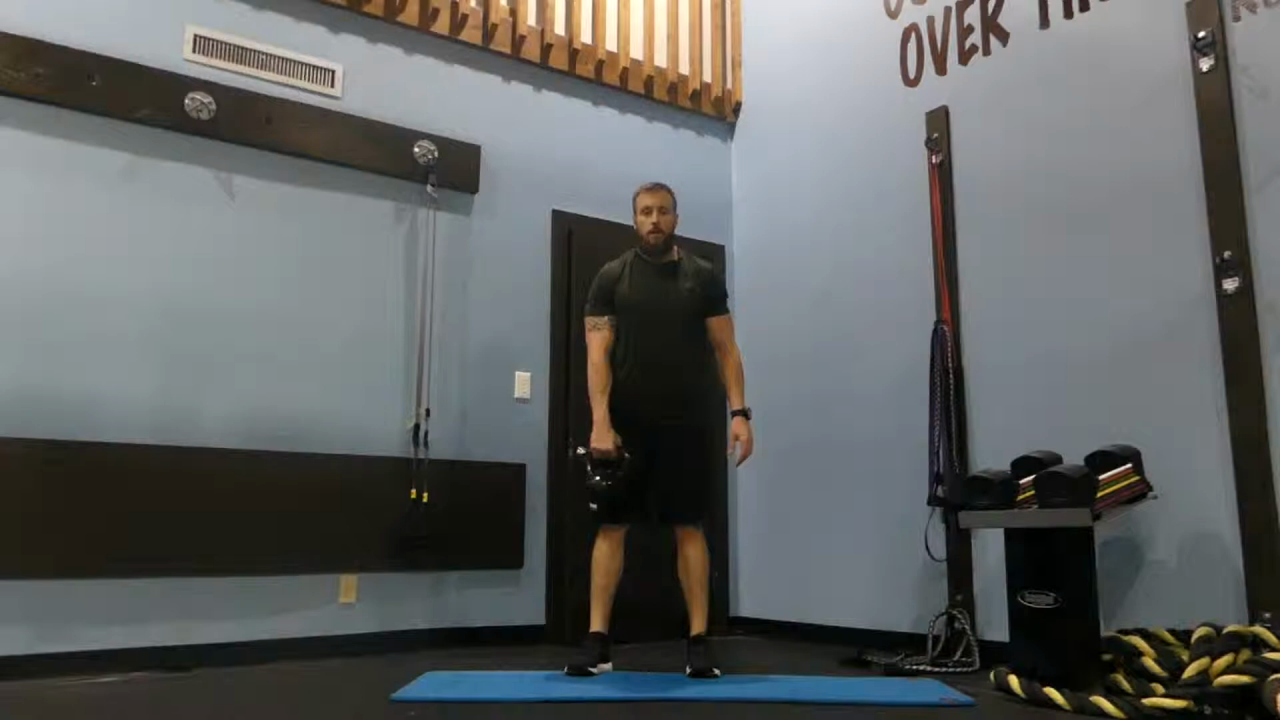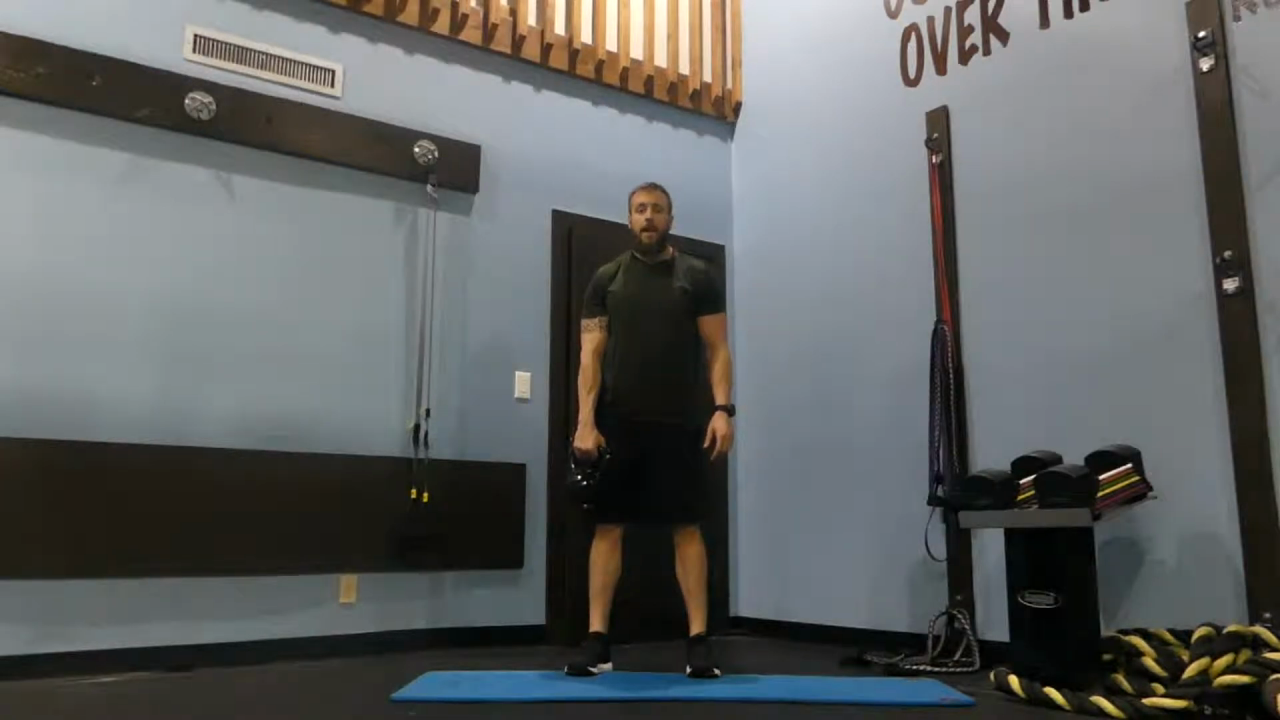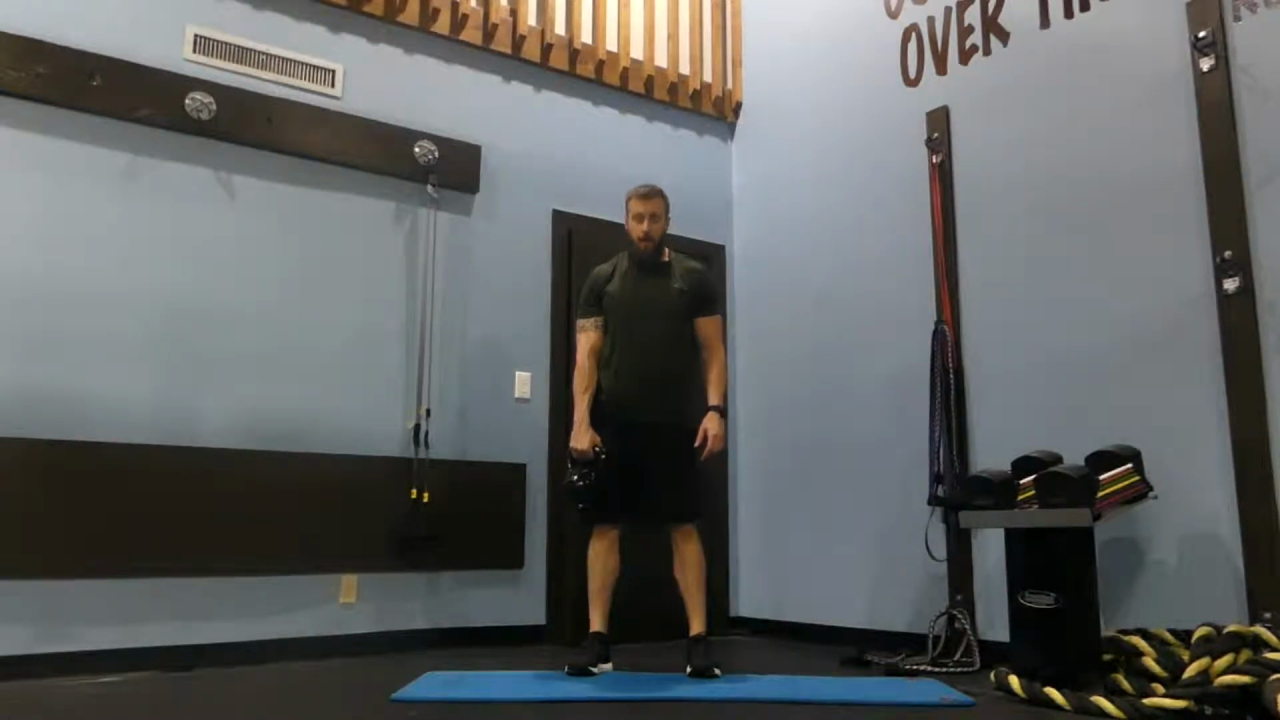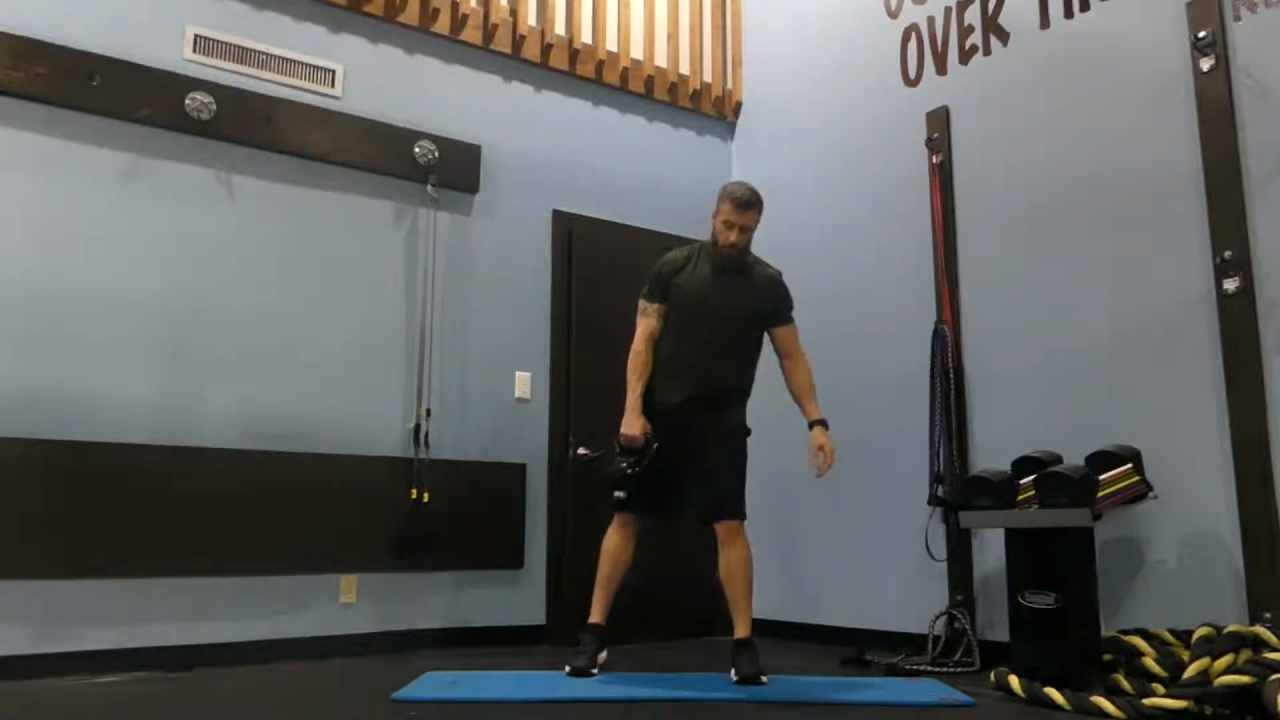
dt=1s
person 1, frame 1
left shoulder: (704, 276)
right shoulder: (611, 277)
left elbow: (726, 349)
right elbow: (598, 354)
left wrist: (739, 412)
right wrist: (601, 422)
left hip: (687, 425)
right hip: (625, 425)
left knee: (689, 528)
right knee: (611, 527)
left ankle: (698, 641)
right ankle: (598, 640)
person 1, frame 2
left shoulder: (697, 276)
right shoulder: (607, 278)
left elbow: (717, 348)
right elbow: (591, 354)
left wrist: (722, 409)
right wrist: (585, 422)
left hip: (680, 424)
right hip: (618, 423)
left knee: (686, 528)
right knee: (608, 526)
left ankle: (698, 640)
right ankle: (597, 640)
person 1, frame 3
left shoulder: (693, 277)
right shoulder: (603, 278)
left elbow: (713, 349)
right elbow: (588, 355)
left wrist: (714, 409)
right wrist: (582, 422)
left hip: (677, 424)
right hip: (615, 424)
left knee: (685, 529)
right knee: (605, 528)
left ankle: (699, 641)
right ankle: (598, 641)
person 1, frame 4
left shoulder: (768, 284)
right shoulder: (674, 266)
left elbow: (792, 356)
right elbow: (644, 341)
left wrist: (816, 422)
right wrist: (632, 410)
left hip: (720, 422)
right hip: (658, 415)
left knee: (730, 528)
right knee: (625, 517)
left ankle: (743, 646)
right ankle: (593, 635)
